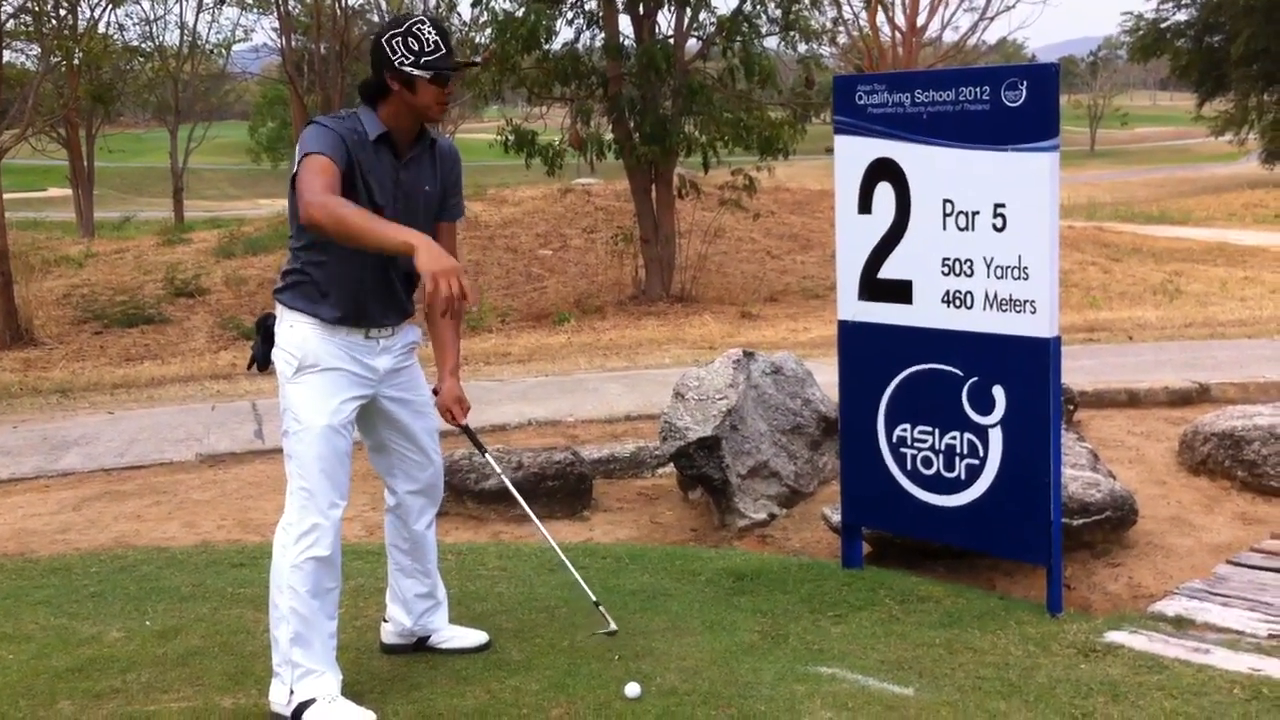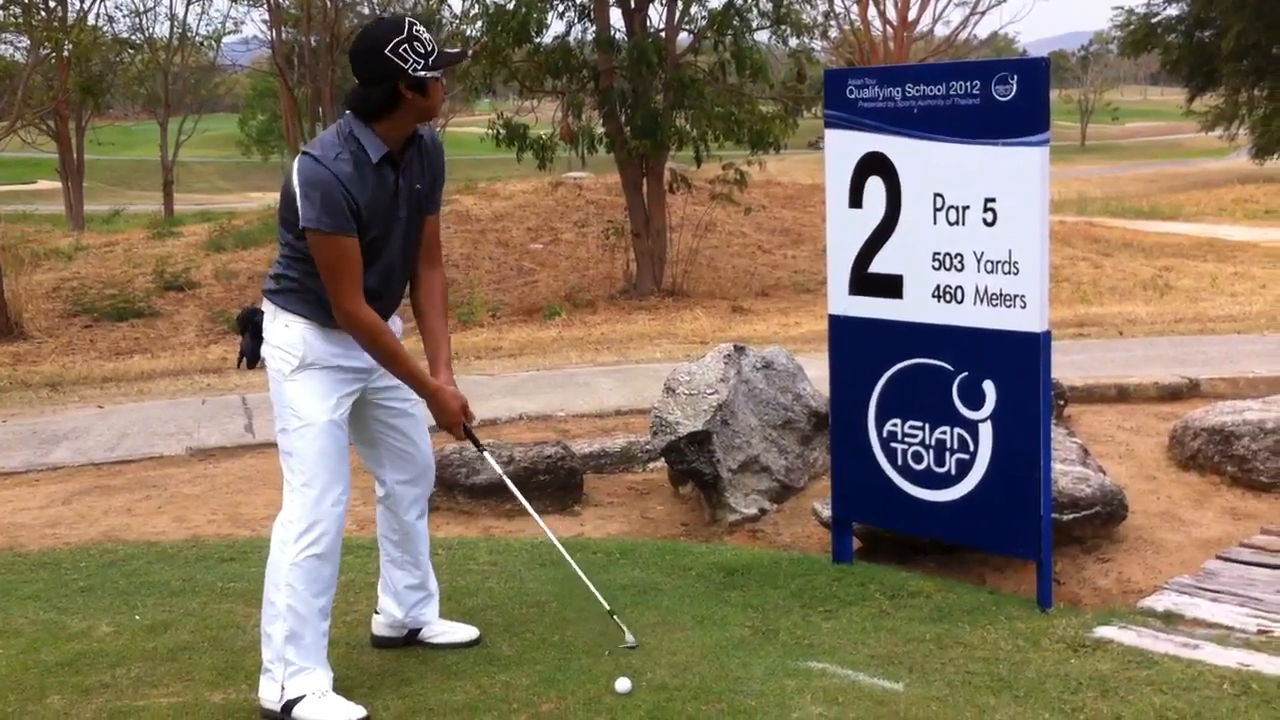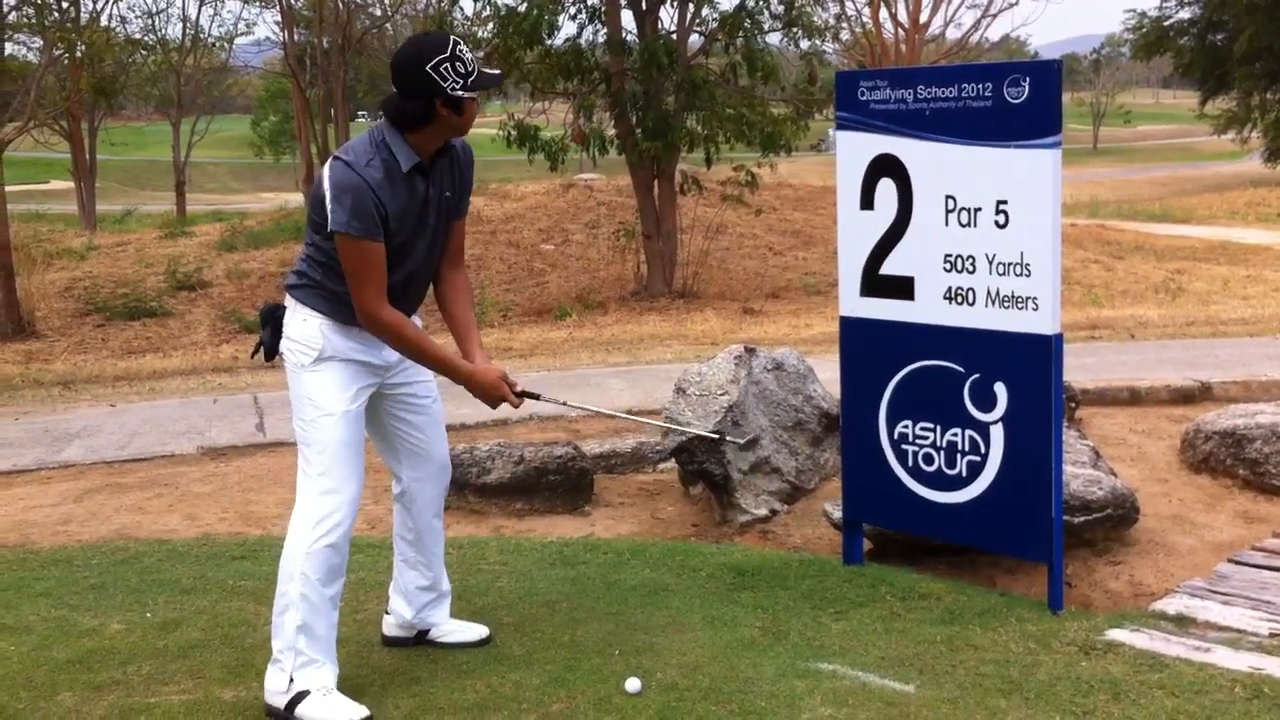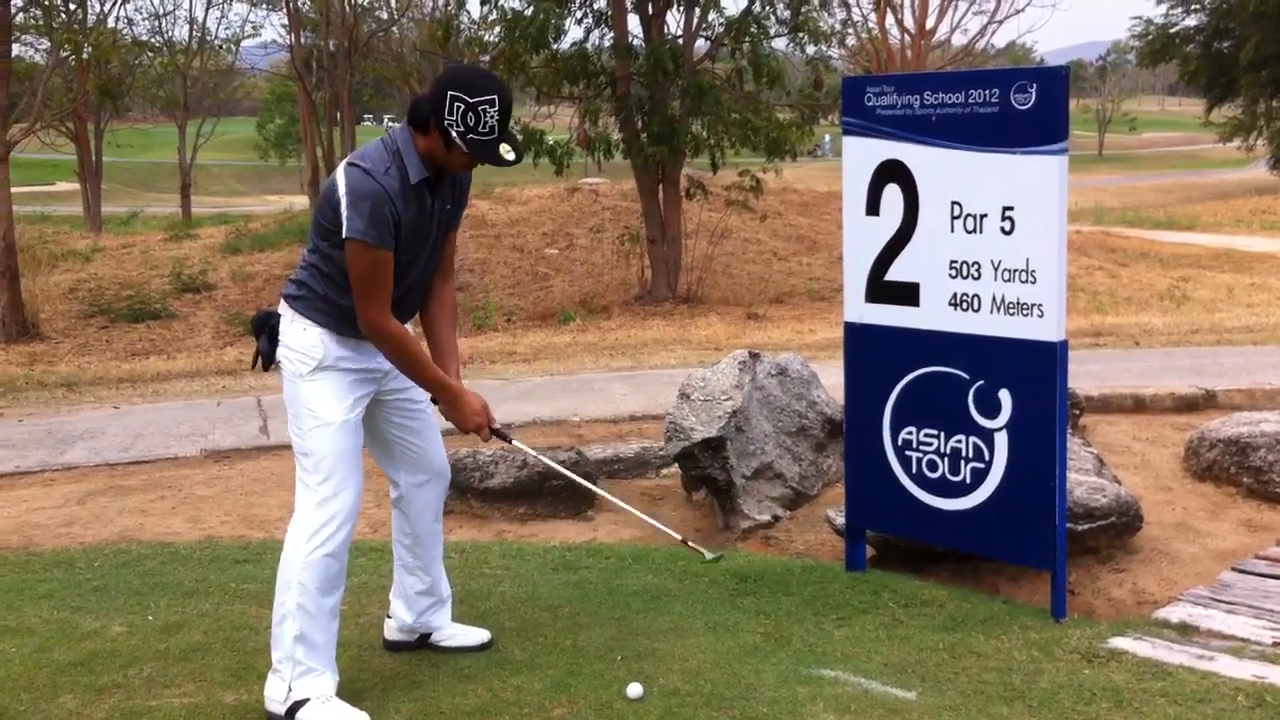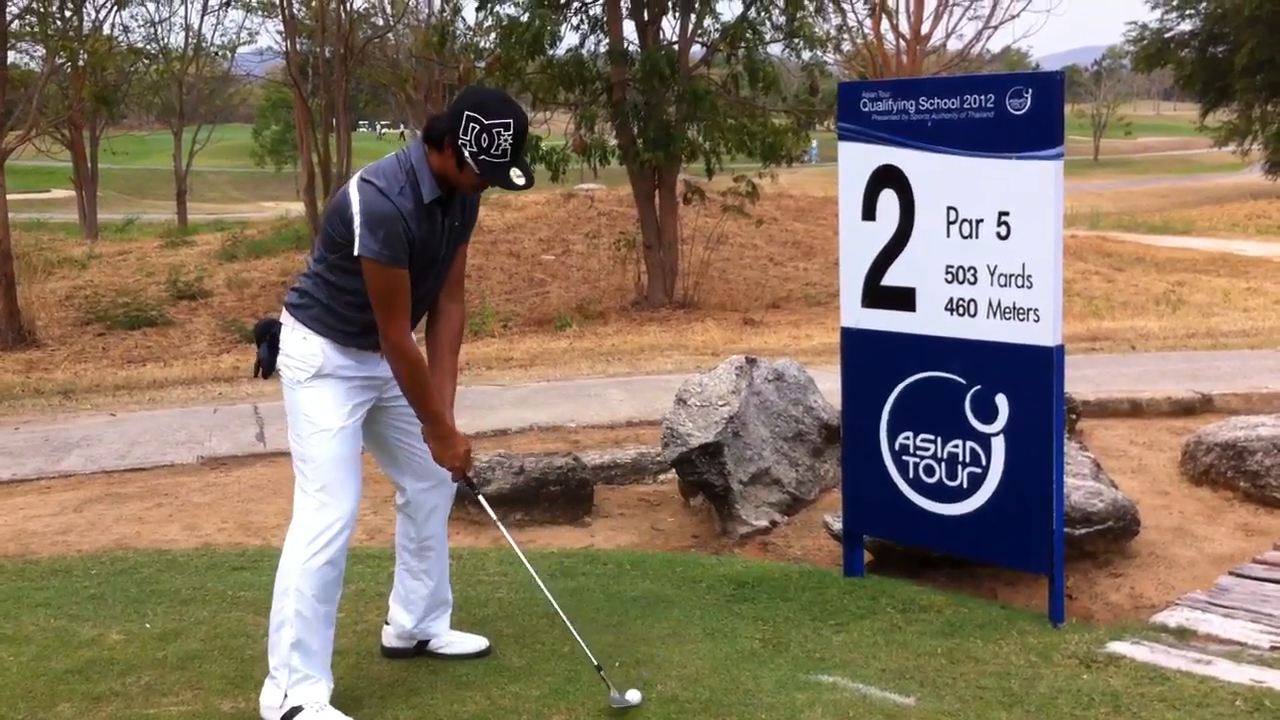
dt=0.4s
person 1, frame 1
left shoulder: (442, 159)
right shoulder: (328, 137)
left elbow: (446, 273)
right elbow: (319, 208)
left wrist: (449, 371)
right wrist: (418, 242)
left hip: (394, 340)
right hip: (321, 343)
left knee: (418, 483)
right knee: (316, 510)
left ankle: (414, 620)
person 1, frame 2
left shoulder: (426, 151)
right shoulder: (325, 170)
left elbow: (427, 264)
right elbow: (346, 307)
left wrist: (443, 370)
right wrist: (428, 391)
left hip: (377, 333)
right hip: (311, 340)
left knee: (410, 474)
right knee: (317, 506)
left ankle: (406, 613)
person 1, frame 3
left shoulder: (456, 161)
right shoulder: (355, 175)
left elbow: (451, 267)
right elbow: (372, 309)
left wrist: (477, 356)
right wrist: (464, 375)
left hip: (395, 334)
right hip: (330, 337)
left knee: (427, 472)
right knee: (332, 499)
left ankle: (417, 613)
person 1, frame 4
left shoulder: (452, 175)
right shoulder: (369, 183)
left elbow: (439, 283)
right elbow: (375, 319)
left wrist: (453, 379)
right wrist: (451, 394)
left hip: (385, 344)
right hip: (324, 346)
left knee: (425, 476)
right knee: (331, 506)
left ankle: (417, 618)
person 1, frame 5
left shoulder: (462, 191)
right shoulder: (380, 200)
left elbow: (448, 300)
right elbow: (396, 337)
left wrist: (445, 412)
right wrist: (440, 430)
left hip: (384, 355)
right hip: (323, 356)
left knee: (430, 481)
right knee: (328, 512)
left ankle: (416, 624)
